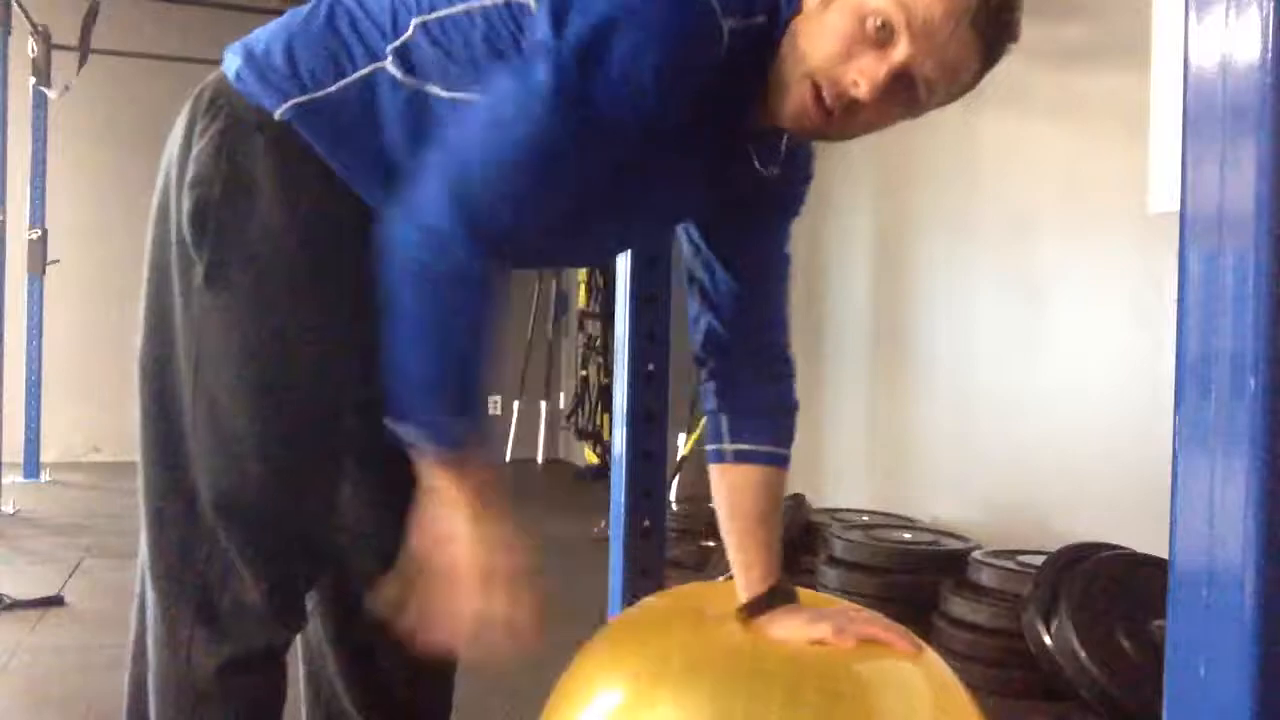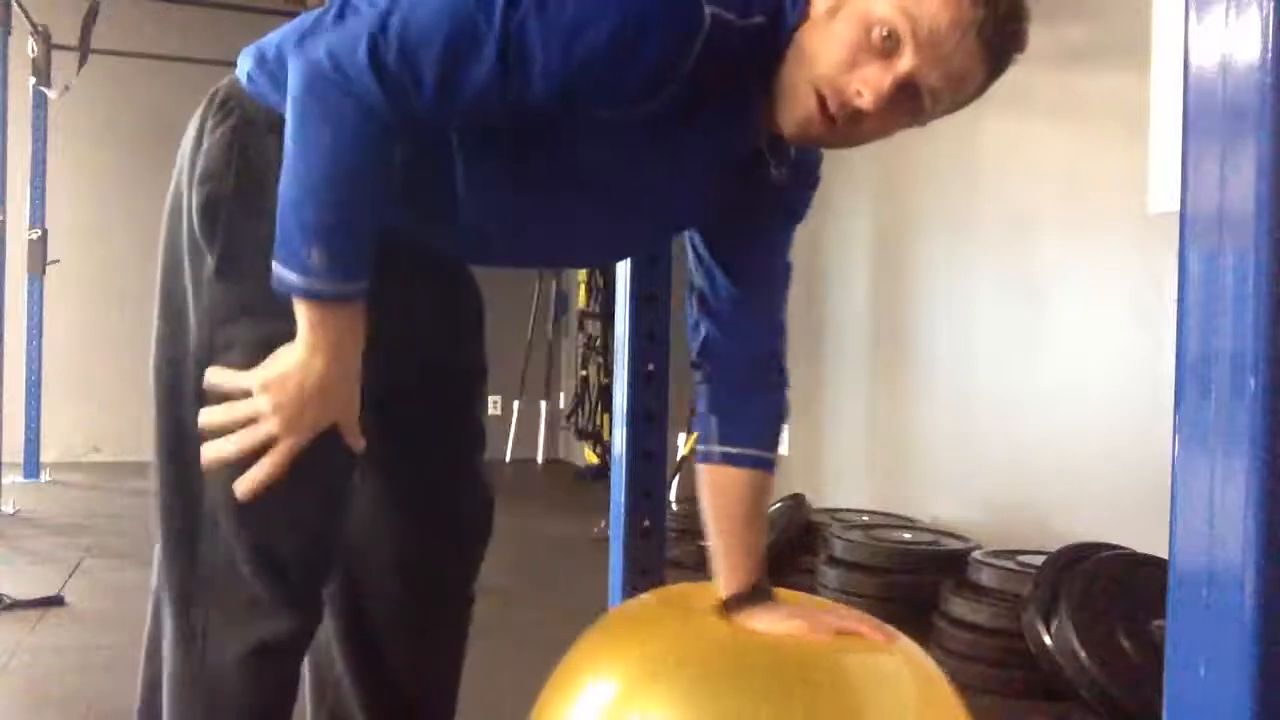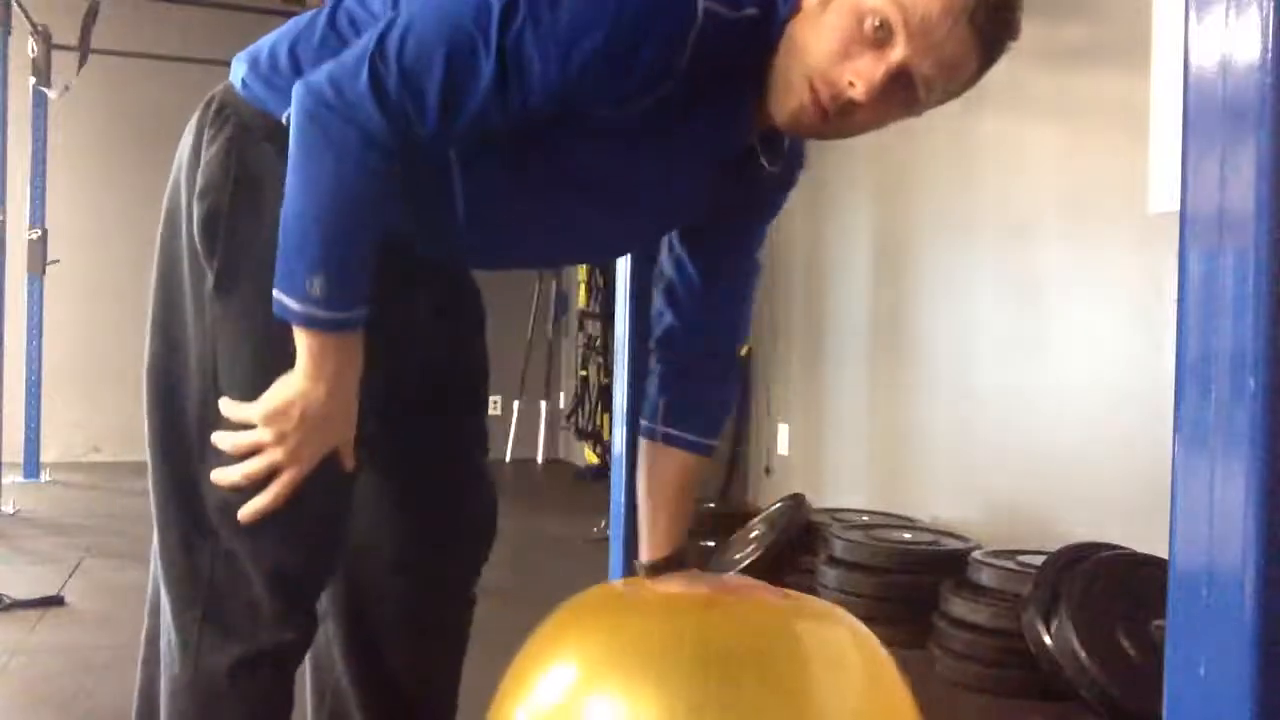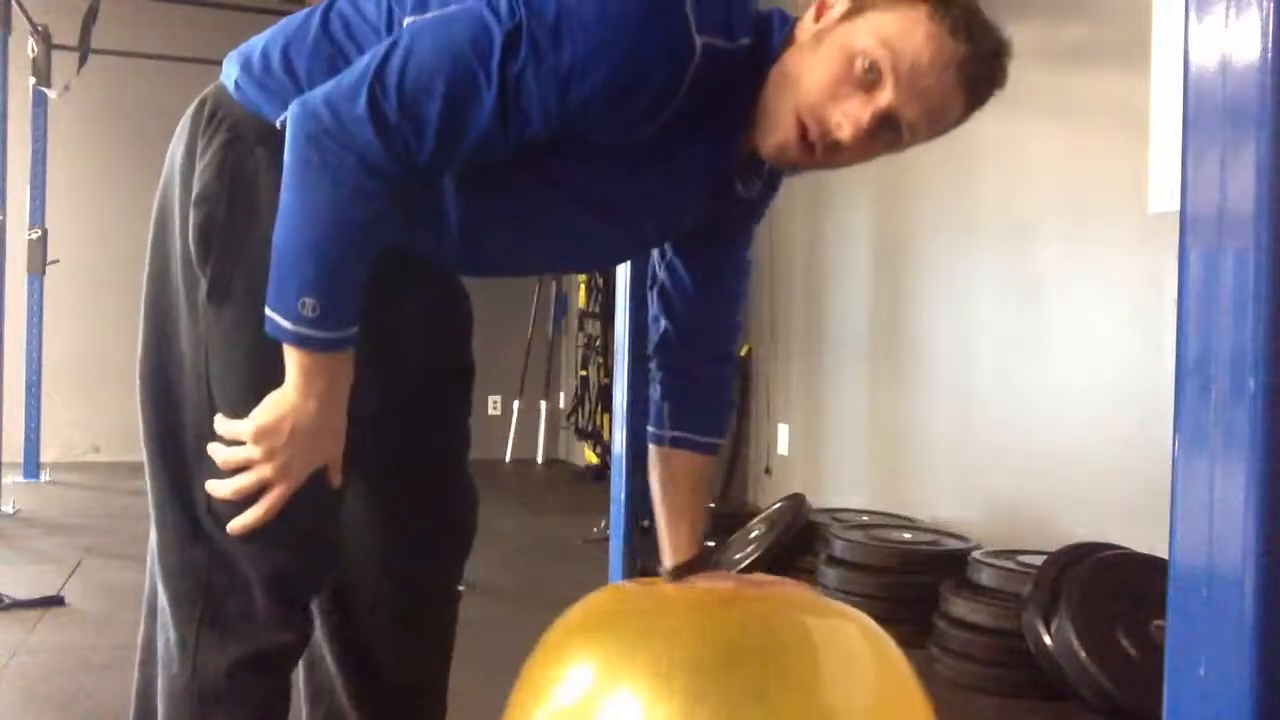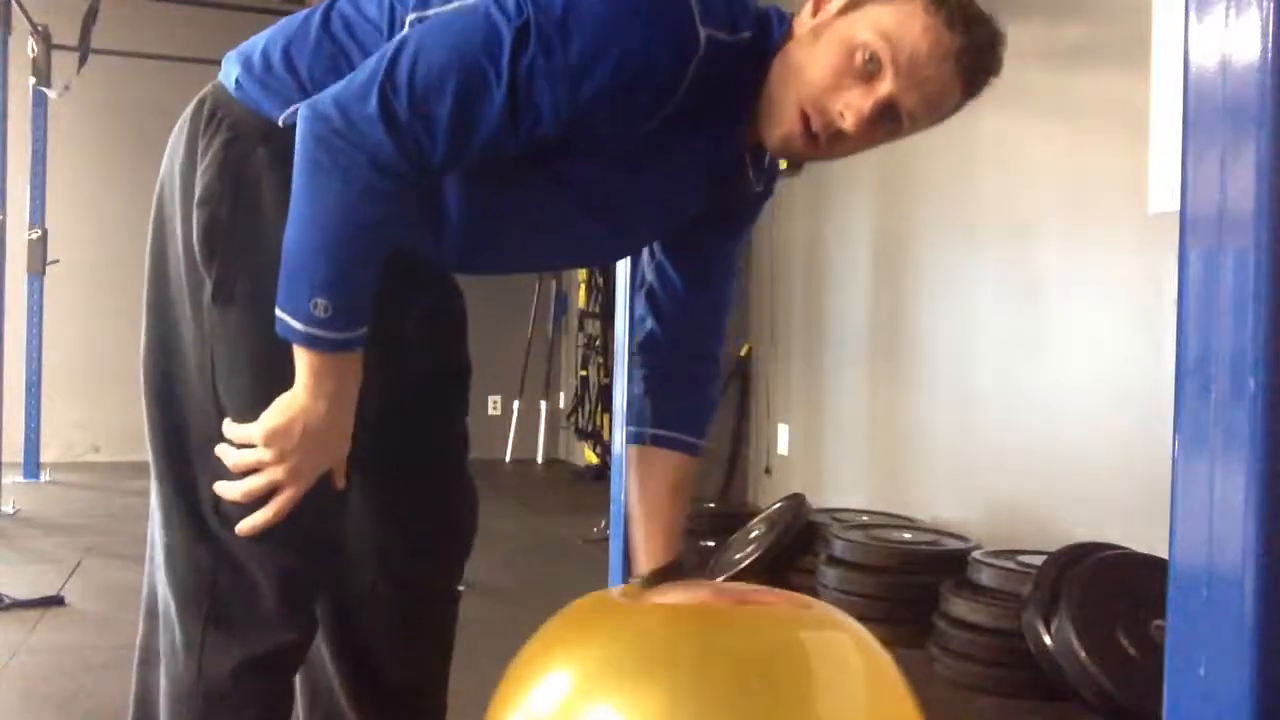
dt=0.2s
person 1, frame 1
left shoulder: (770, 158)
left elbow: (744, 355)
right elbow: (449, 224)
left wrist: (763, 598)
right wrist: (457, 488)
left hip: (397, 220)
right hip: (272, 153)
left knee: (403, 555)
right knee: (244, 556)
person 1, frame 2
left shoulder: (774, 168)
left elbow: (739, 358)
right elbow: (348, 76)
left wrist: (744, 594)
right wrist: (328, 345)
left hip: (407, 236)
right hip: (281, 156)
left knee: (423, 546)
right knee: (256, 554)
person 1, frame 3
left shoulder: (762, 159)
left elbow: (697, 348)
right elbow: (348, 104)
left wrist: (659, 568)
right wrist: (328, 372)
left hip: (408, 241)
right hip: (279, 159)
left knee: (429, 544)
right knee: (258, 565)
person 1, frame 4
left shoulder: (742, 174)
left elbow: (694, 354)
right elbow: (345, 129)
left wrist: (682, 571)
right wrist: (317, 388)
left hip: (396, 245)
right hip: (268, 159)
left knee: (412, 545)
right knee: (250, 561)
person 1, frame 5
left shoulder: (738, 170)
left elbow: (677, 355)
right elbow: (357, 131)
left wrist: (655, 576)
right wrist: (325, 391)
left hip: (393, 241)
right hip: (269, 160)
left knee: (413, 544)
right knee: (253, 560)
